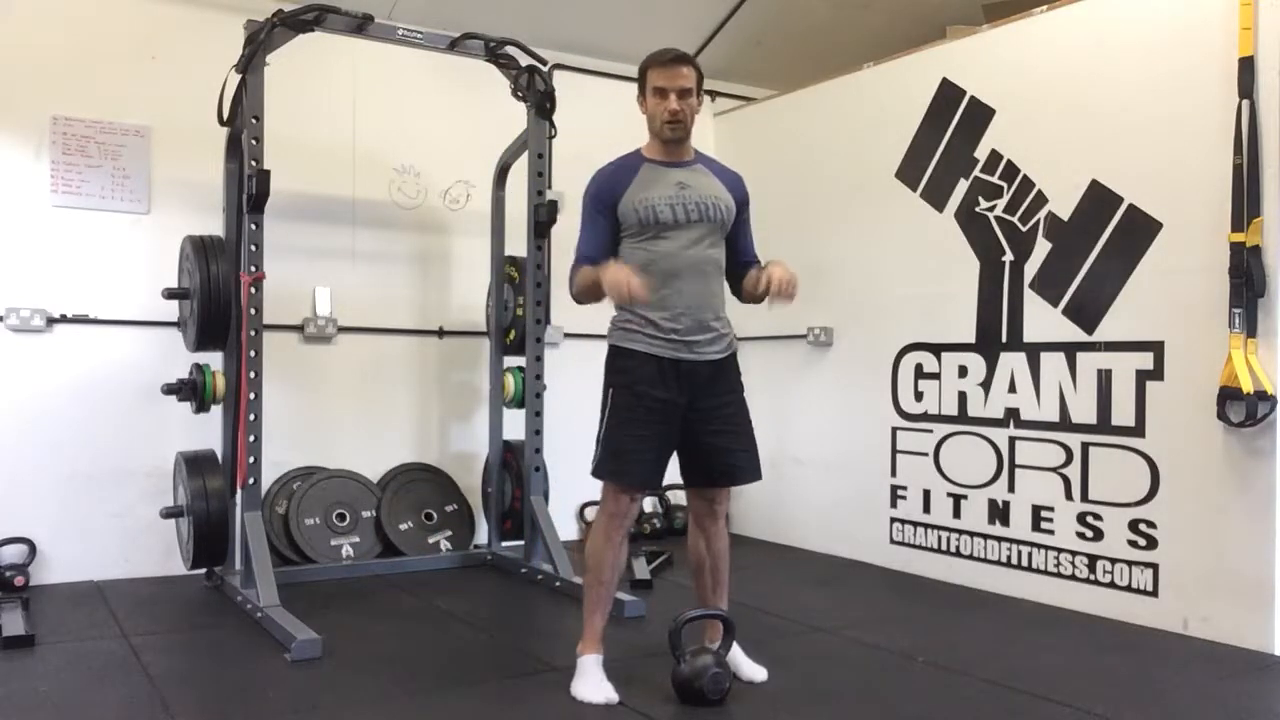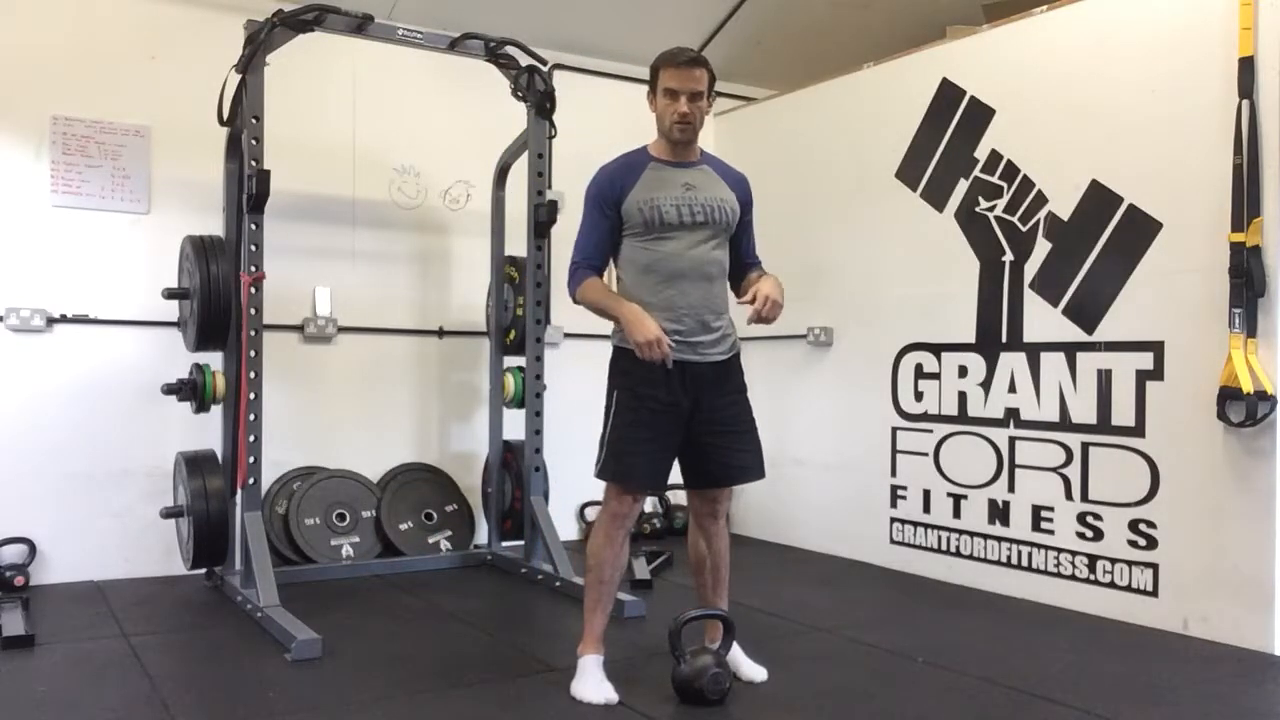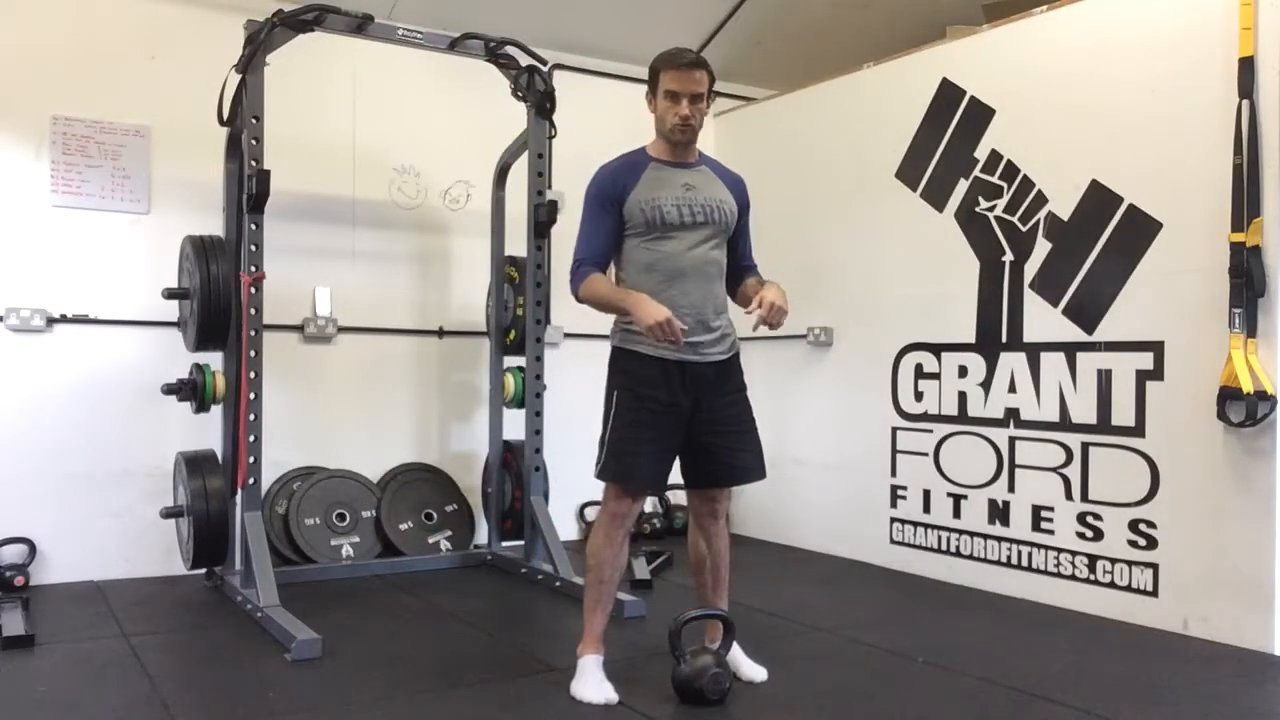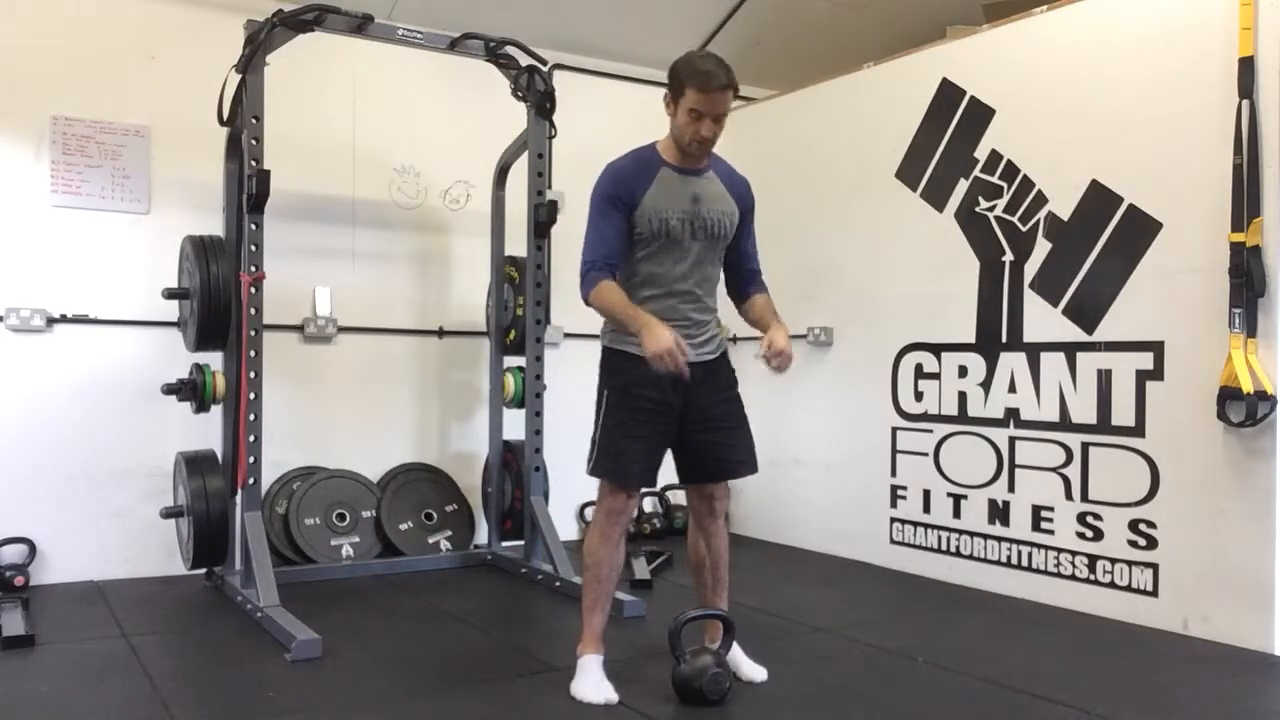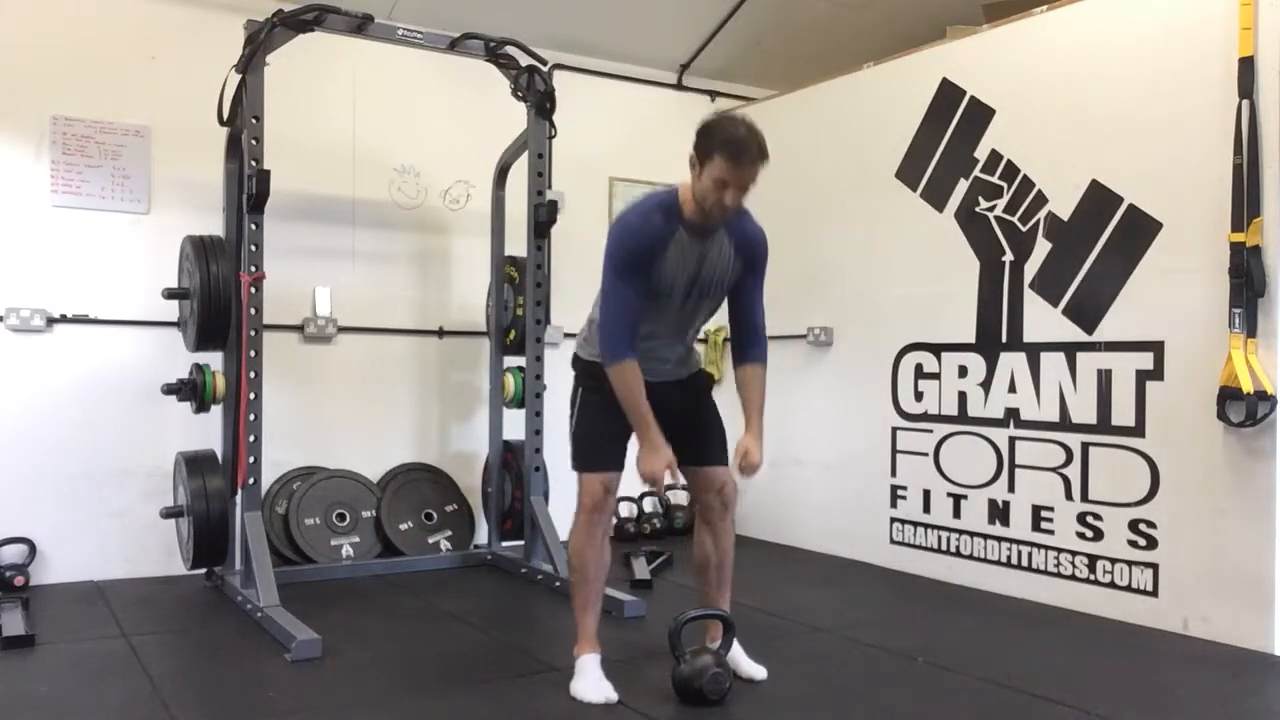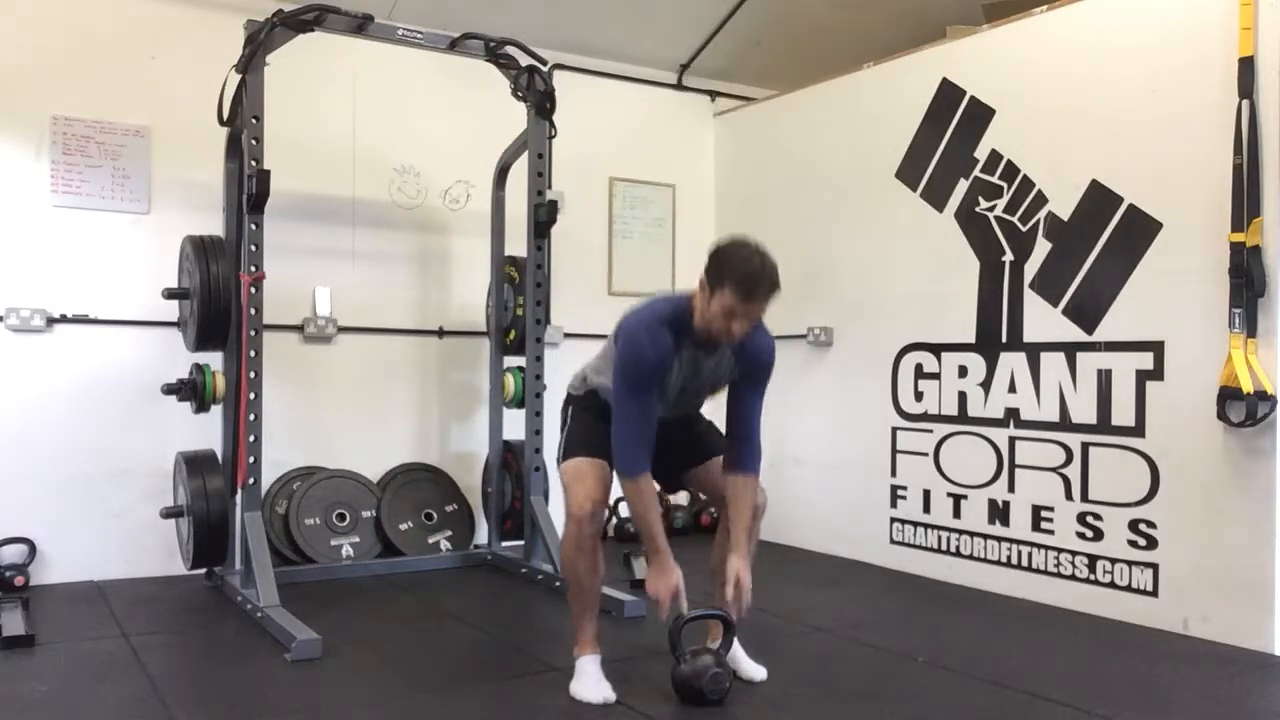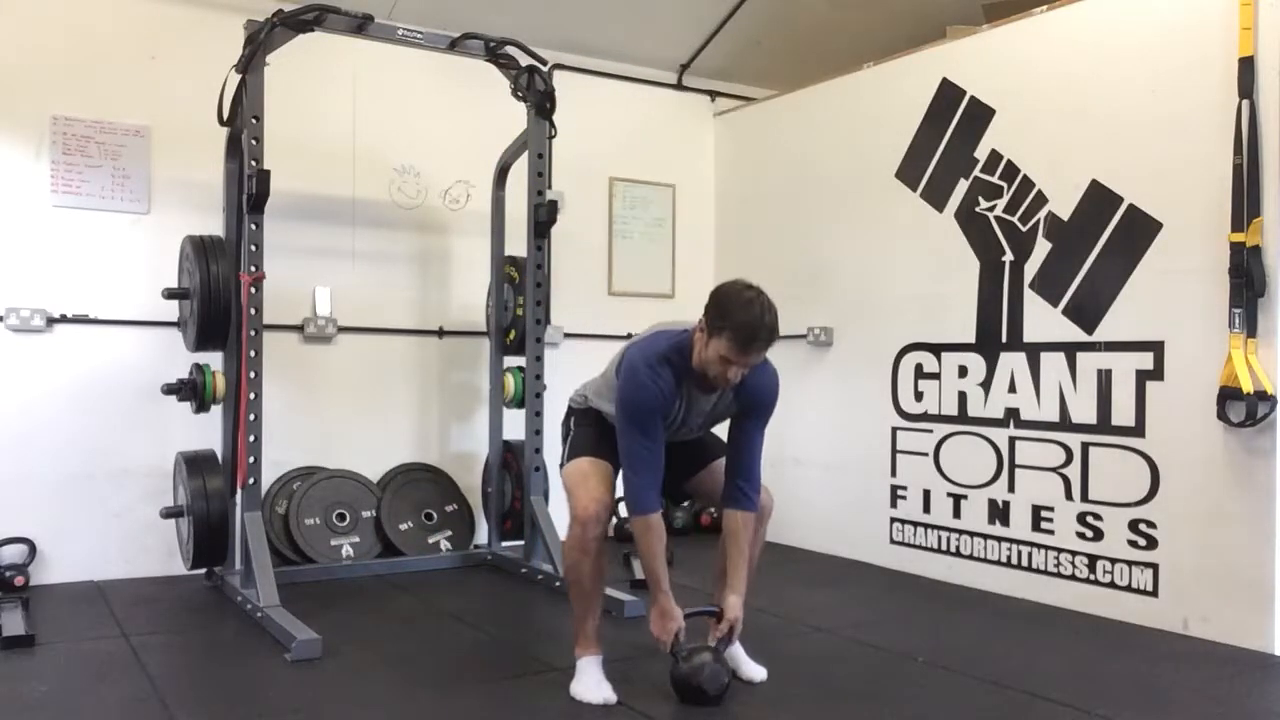
dt=0.3s
person 1, frame 1
left shoulder: (729, 184)
right shoulder: (614, 181)
left elbow: (740, 279)
right elbow: (578, 285)
left wrist: (772, 274)
right wrist: (605, 274)
left hip: (714, 364)
right hip: (640, 361)
left knee: (712, 505)
right knee: (619, 504)
left ankle: (716, 640)
right ankle: (590, 654)
person 1, frame 2
left shoulder: (733, 185)
right shoulder: (617, 180)
left elbow: (740, 270)
right elbow: (582, 276)
left wrist: (766, 281)
right wrist: (629, 313)
left hip: (719, 366)
right hip: (645, 367)
left knee: (712, 506)
right knee: (622, 504)
left ankle: (716, 640)
right ankle: (590, 654)
person 1, frame 3
left shoulder: (730, 186)
right shoulder: (617, 179)
right elbow: (584, 277)
left wrist: (766, 288)
right wrist: (635, 300)
left hip: (718, 367)
right hip: (644, 365)
left knee: (712, 507)
right knee: (621, 506)
left ankle: (716, 640)
right ankle: (590, 654)
person 1, frame 4
left shoulder: (734, 188)
right shoulder: (624, 178)
left elbow: (744, 280)
right elbow: (595, 279)
left wrist: (772, 330)
right wrist: (647, 331)
left hip: (708, 364)
right hip: (633, 364)
left knee: (711, 503)
right knee: (616, 504)
left ankle: (716, 639)
right ankle: (589, 653)
person 1, frame 5
left shoulder: (748, 239)
right shoulder: (639, 228)
left elbow: (749, 337)
right elbow: (615, 340)
left wrist: (753, 427)
right wrist: (648, 439)
left hip: (680, 373)
right hip: (607, 369)
left knee: (718, 496)
right knee: (596, 500)
left ankle: (717, 638)
right ankle: (587, 653)
person 1, frame 6
left shoulder: (756, 348)
right shoulder: (647, 332)
left elbow: (744, 449)
right elbow: (633, 454)
left wrist: (739, 554)
right wrist: (660, 559)
left hip: (675, 416)
right hip: (600, 406)
left knee: (750, 501)
right knee: (585, 508)
left ankle: (719, 637)
right ankle: (587, 655)
person 1, frame 7
left shoulder: (760, 383)
right shoulder: (647, 366)
left elbow: (740, 487)
right elbow: (643, 491)
left wrist: (735, 591)
right wrist: (662, 600)
left hip: (679, 434)
right hip: (601, 421)
left knee: (760, 503)
right knee: (590, 512)
left ankle: (721, 636)
right ankle: (588, 656)
